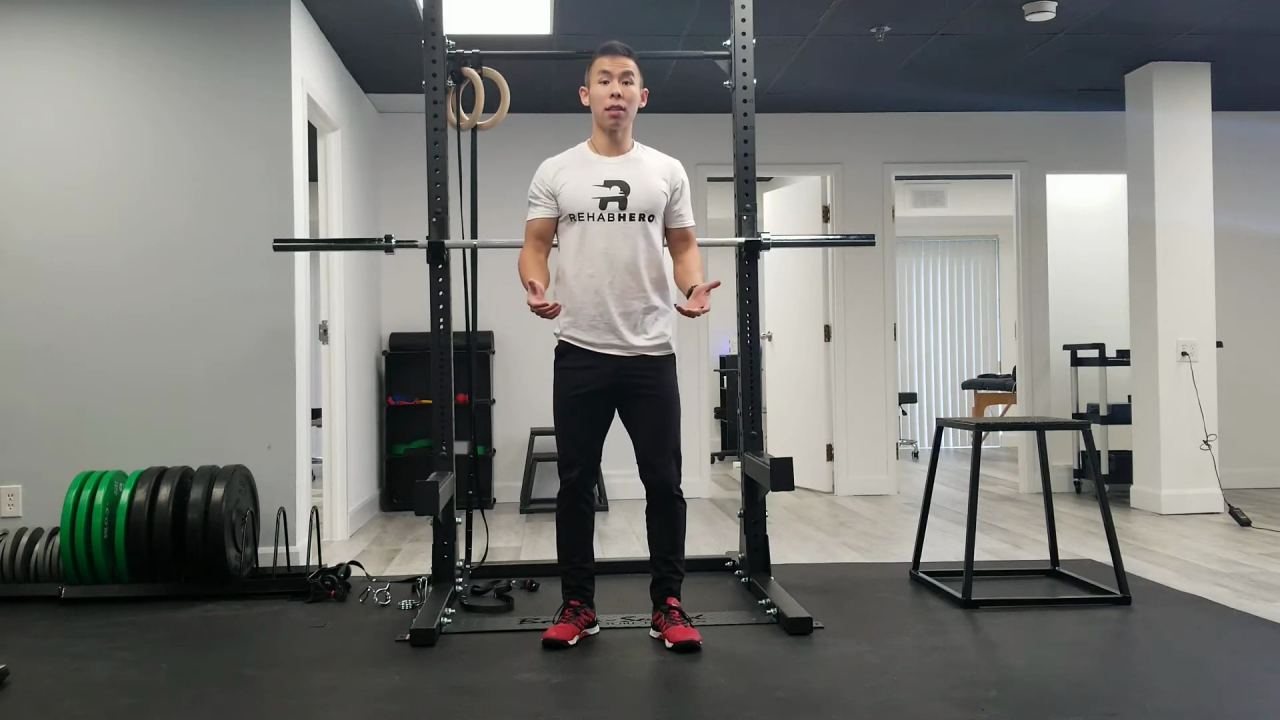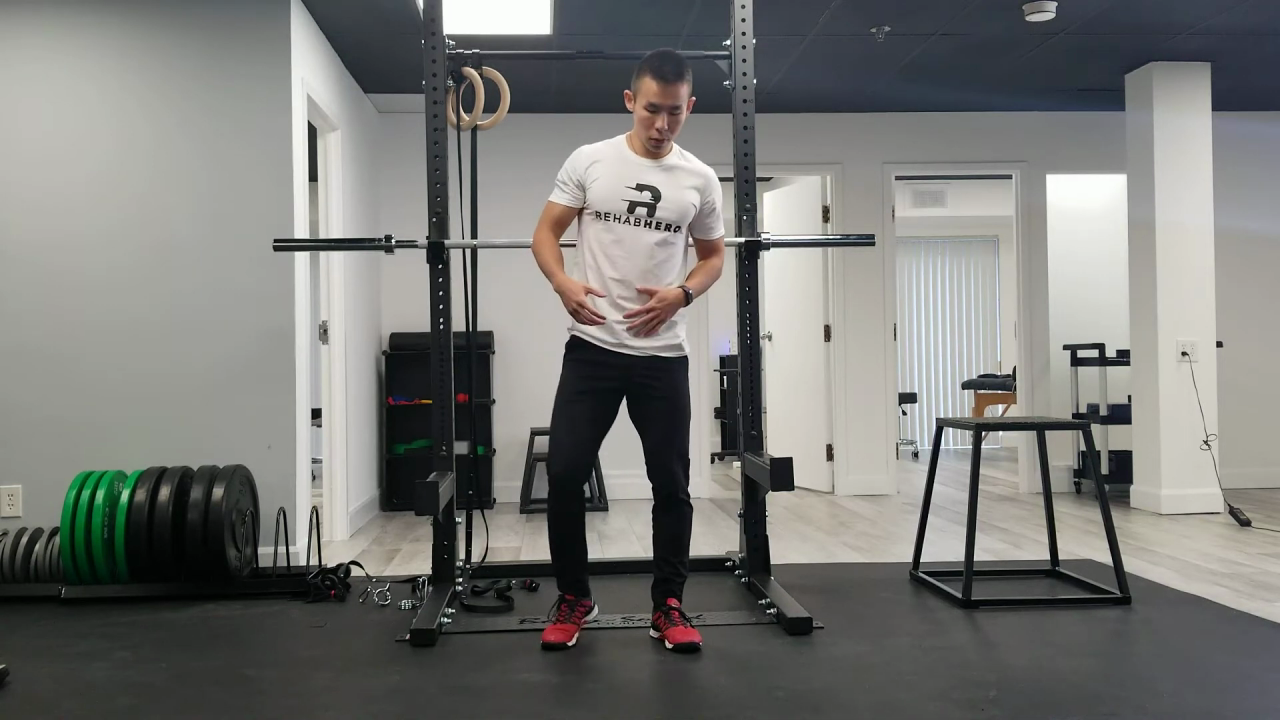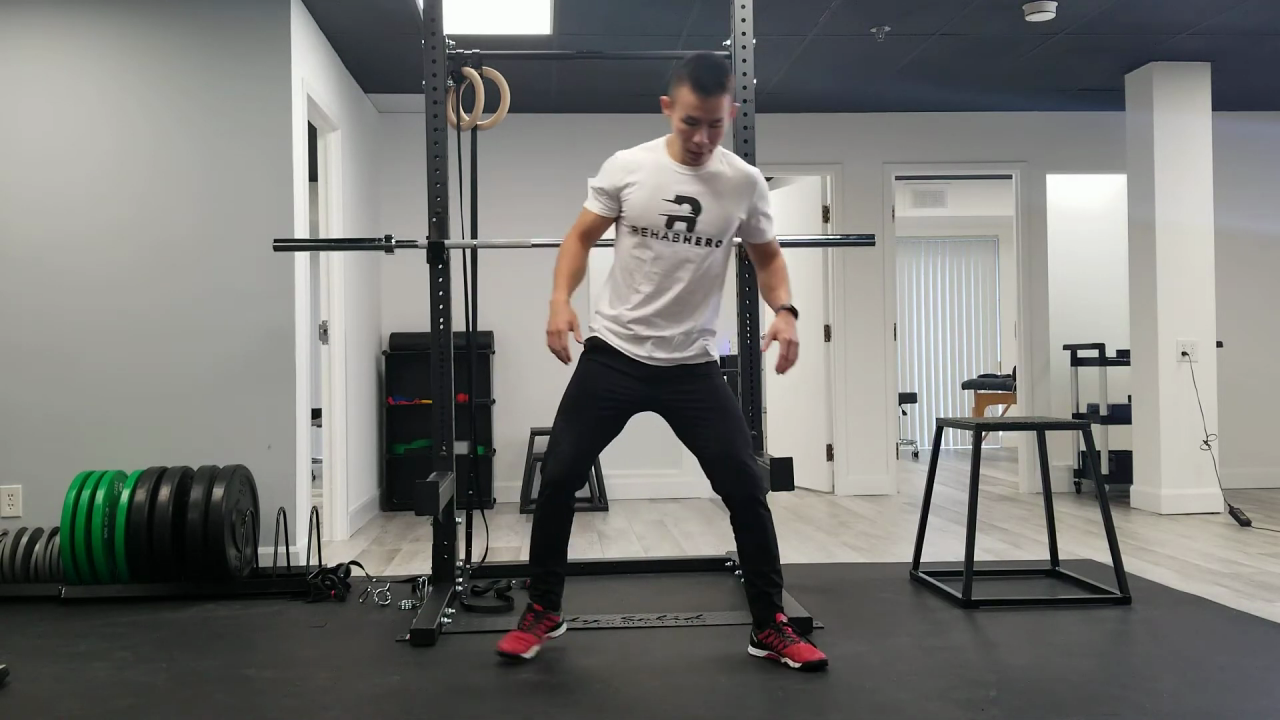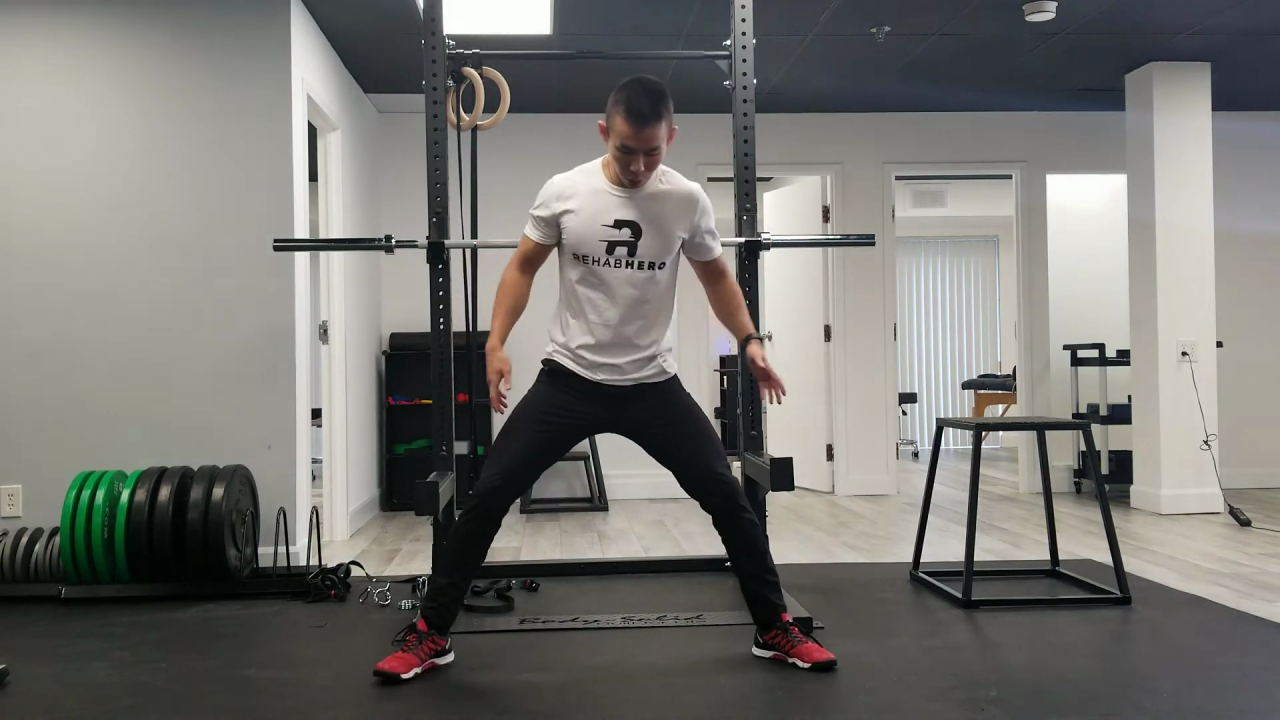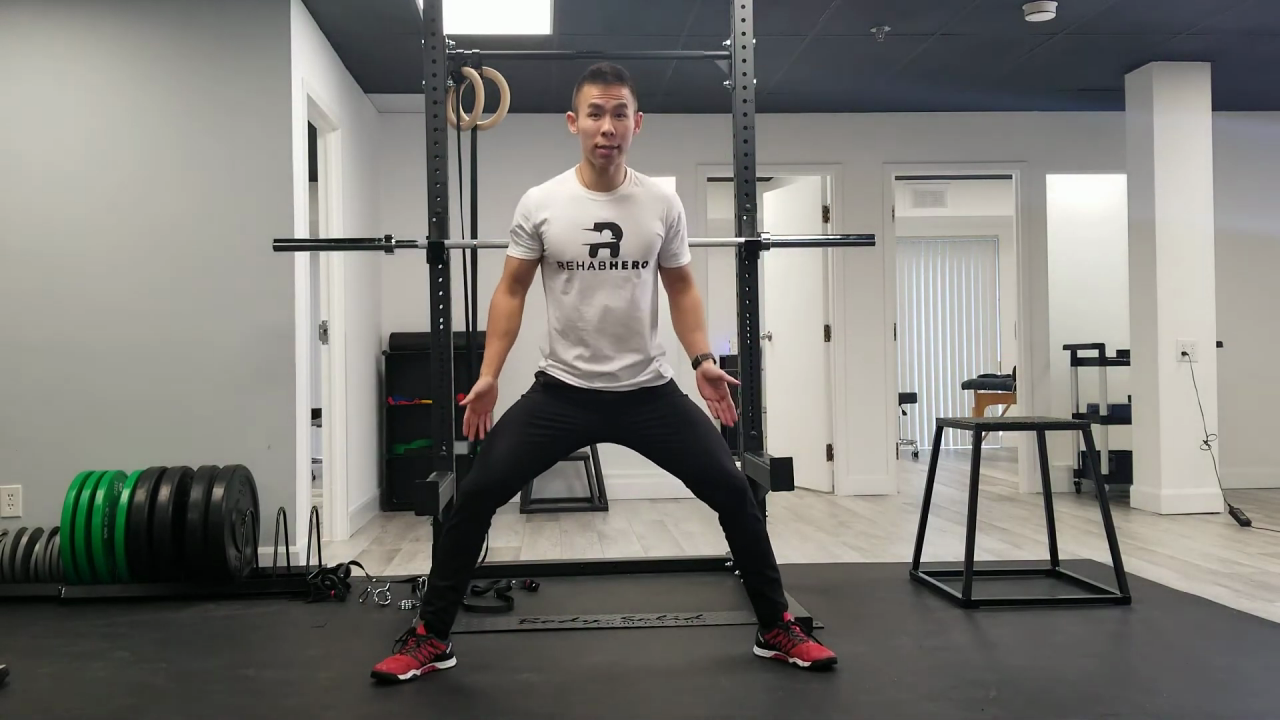
dt=1s
person 1, frame 1
left shoulder: (667, 171)
right shoulder: (556, 171)
left elbow: (683, 245)
right elbow: (535, 244)
left wrist: (694, 287)
right wrist: (535, 286)
left hip: (650, 352)
right hip: (580, 352)
left knee: (664, 482)
right knee: (575, 484)
left ankle: (668, 606)
right ankle: (577, 605)
person 1, frame 2
left shoulder: (700, 179)
right shoulder: (587, 161)
left elbow: (713, 255)
right elbow: (545, 232)
left wrist: (681, 293)
right wrist: (561, 282)
left hip: (662, 353)
right hip: (592, 347)
left knee: (671, 483)
right knee: (565, 472)
left ankle: (668, 606)
right ankle: (573, 599)
person 1, frame 3
left shoulder: (746, 182)
right shoulder: (625, 167)
left elbow: (766, 254)
right elbow: (579, 237)
left wrist: (785, 311)
right wrist: (560, 300)
left hip: (692, 363)
right hip: (615, 353)
left knee: (744, 486)
right knee: (560, 478)
left ankle: (770, 626)
right ankle: (542, 612)
person 1, frame 4
left shoulder: (688, 199)
right shoulder: (563, 192)
left elbow: (716, 276)
right elbow: (522, 268)
left wrist: (751, 341)
right wrist: (495, 345)
left hip: (652, 383)
right hip: (569, 380)
left knee: (726, 496)
right knee: (490, 493)
left ankle: (775, 629)
right ankle: (430, 634)
person 1, frame 5
left shoulder: (662, 203)
right shoulder: (540, 203)
left elbow: (681, 288)
right elbow: (511, 292)
left wrist: (703, 360)
right wrist: (488, 376)
left hip: (648, 391)
right hip: (562, 391)
left knee: (733, 492)
right knee: (476, 496)
left ankle: (776, 630)
right ankle: (430, 637)
